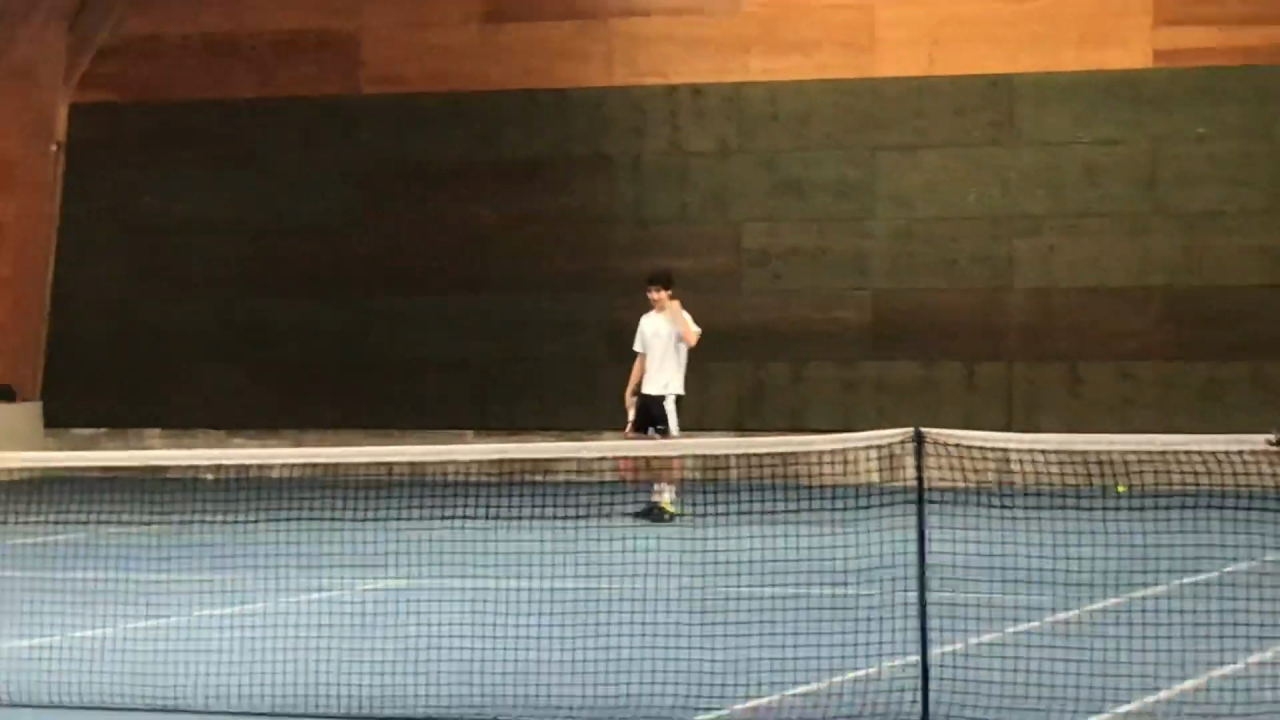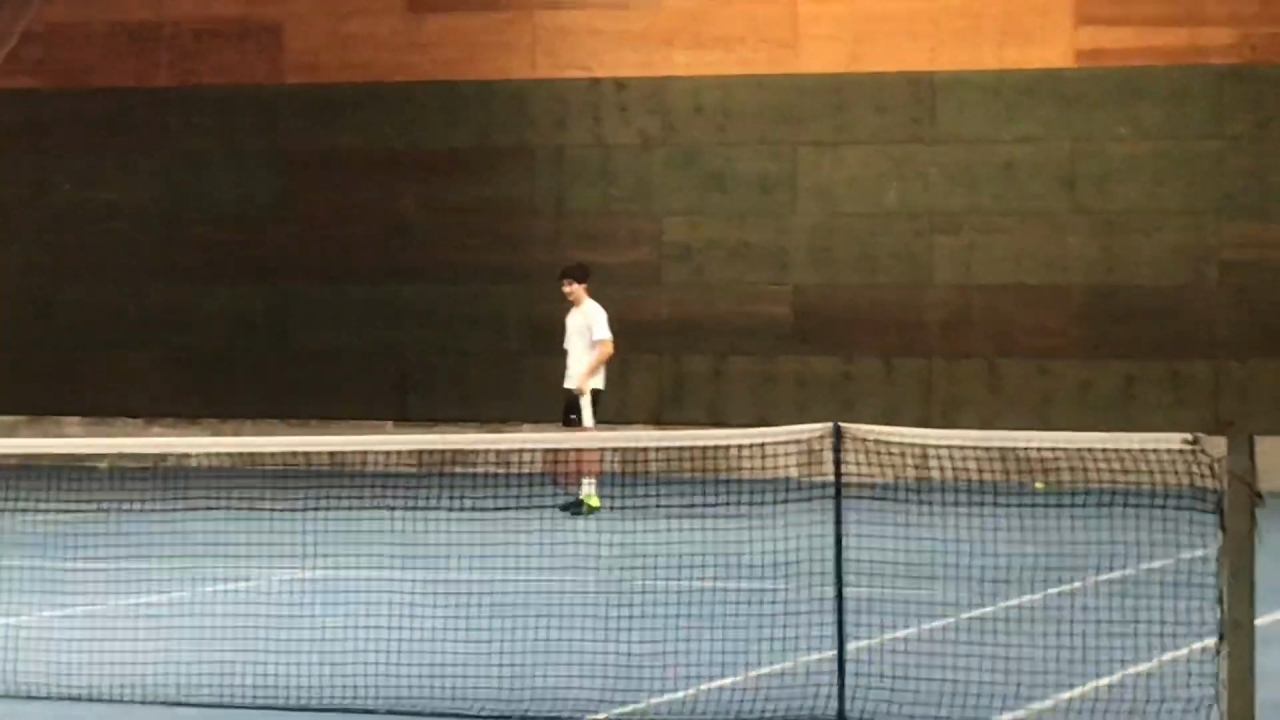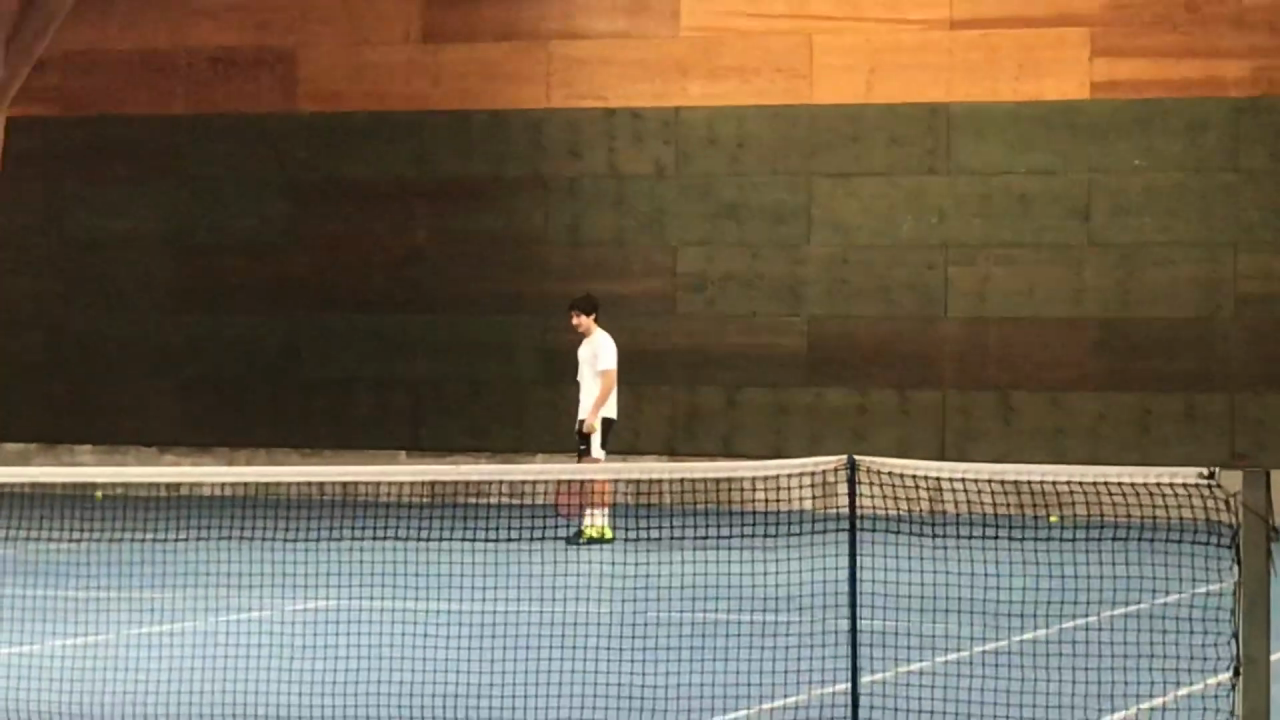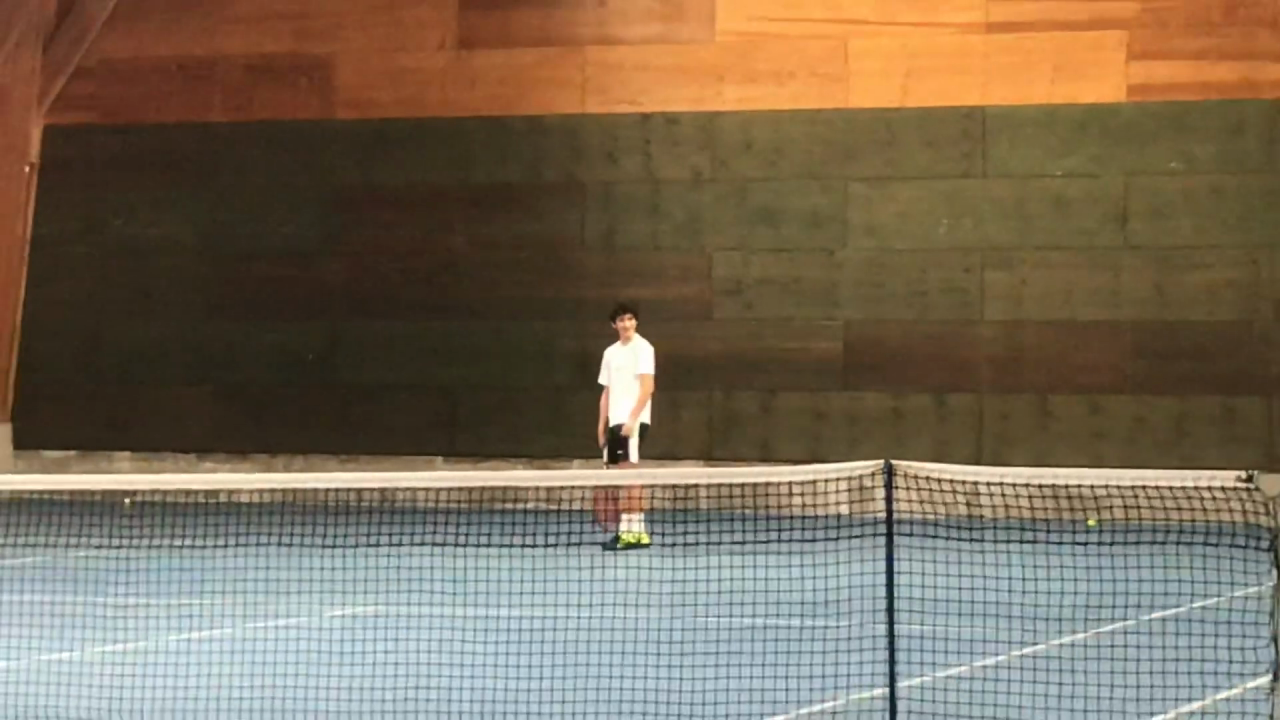
dt=0.5s
person 1, frame 1
left shoulder: (680, 317)
right shoulder: (645, 320)
left elbow: (692, 340)
left wrist: (676, 312)
right wrist: (629, 390)
left hip: (668, 392)
right hip: (647, 391)
left ankle: (668, 503)
right ankle: (658, 499)
person 1, frame 2
left shoulder: (594, 311)
right shoulder: (571, 315)
left elbow: (607, 349)
left wrist: (585, 378)
right wrist: (571, 382)
left hip: (587, 385)
right hip: (572, 385)
left ankle: (589, 496)
right ankle: (586, 495)
person 1, frame 3
left shoulder: (603, 342)
right shoulder: (584, 345)
left elbow: (609, 382)
left wrist: (593, 415)
right wrist: (583, 417)
left hip: (599, 416)
right hip: (587, 415)
left ankle: (591, 526)
right ankle: (602, 526)
person 1, frame 4
left shoulder: (643, 347)
right shoulder: (610, 352)
left elbow: (648, 386)
left wrist: (632, 418)
right wrist: (601, 427)
left hip: (634, 421)
right hip: (616, 422)
left ankle: (628, 531)
right ankle: (637, 531)
